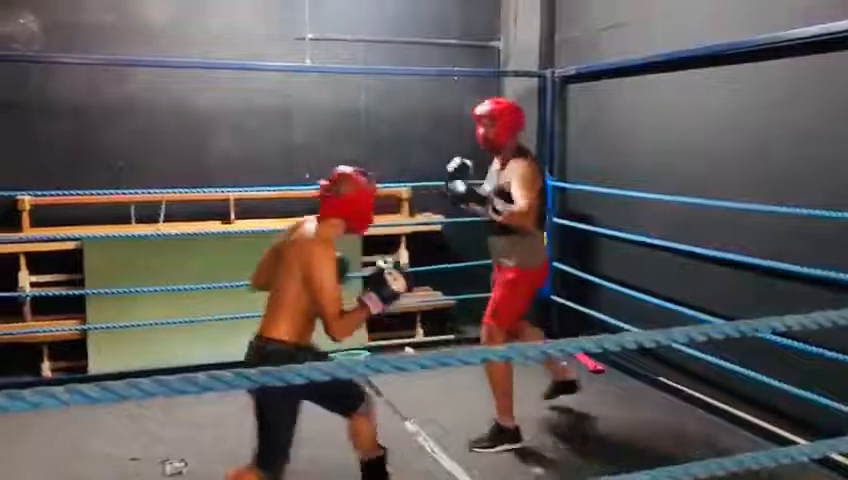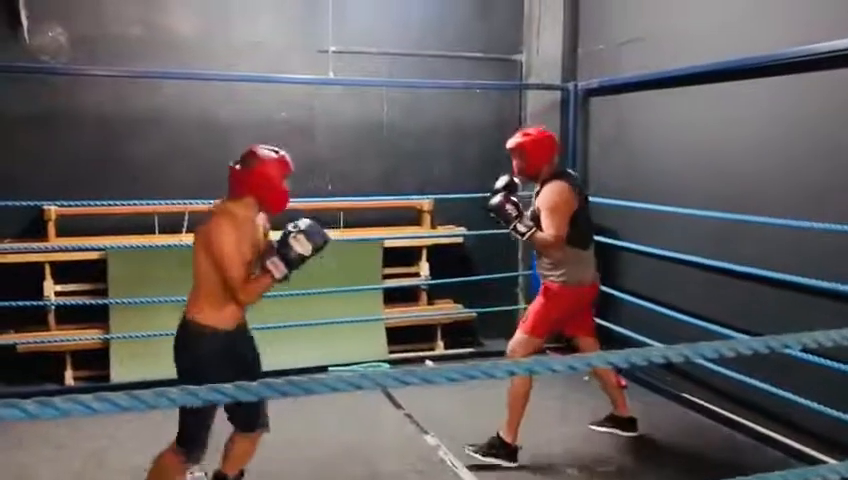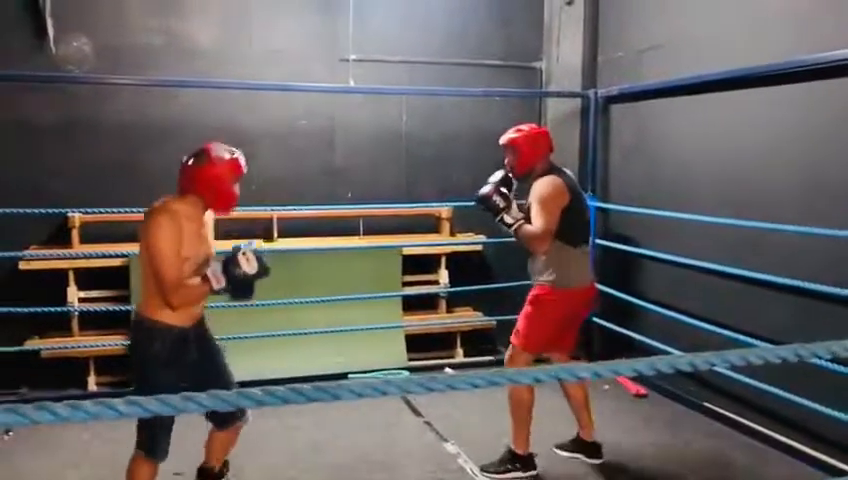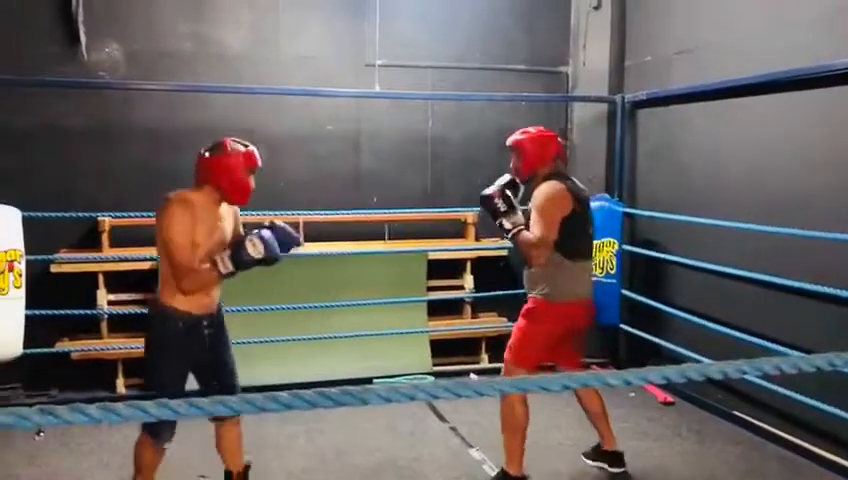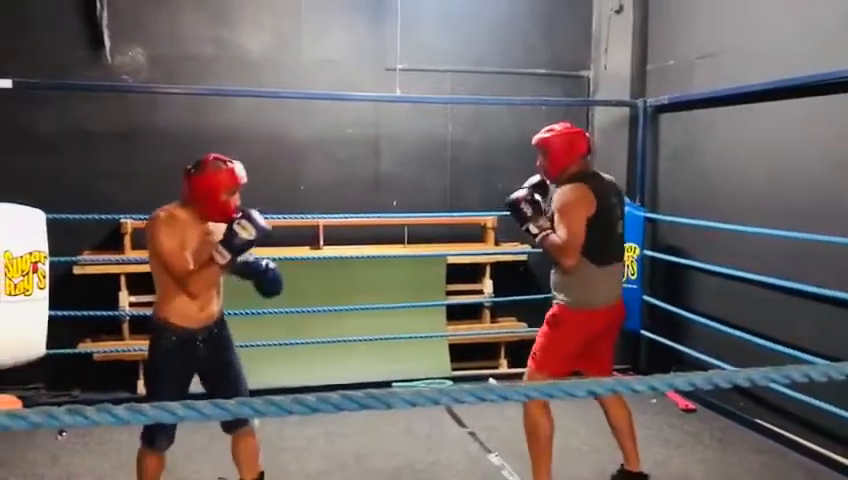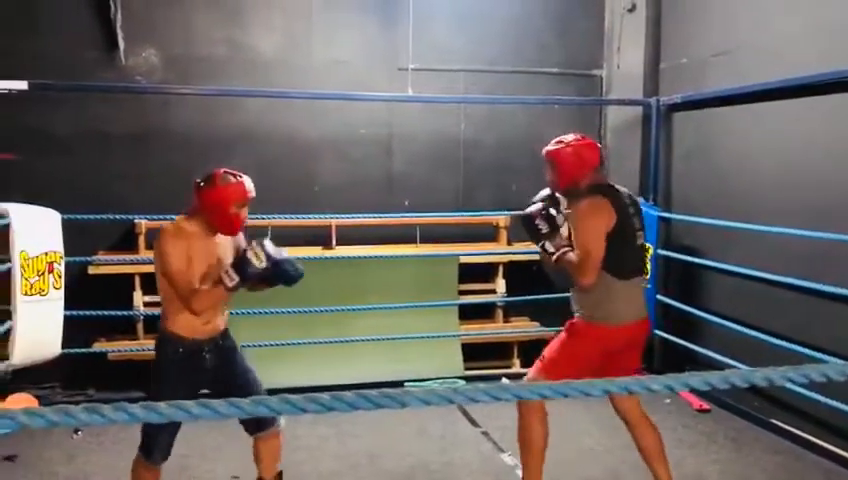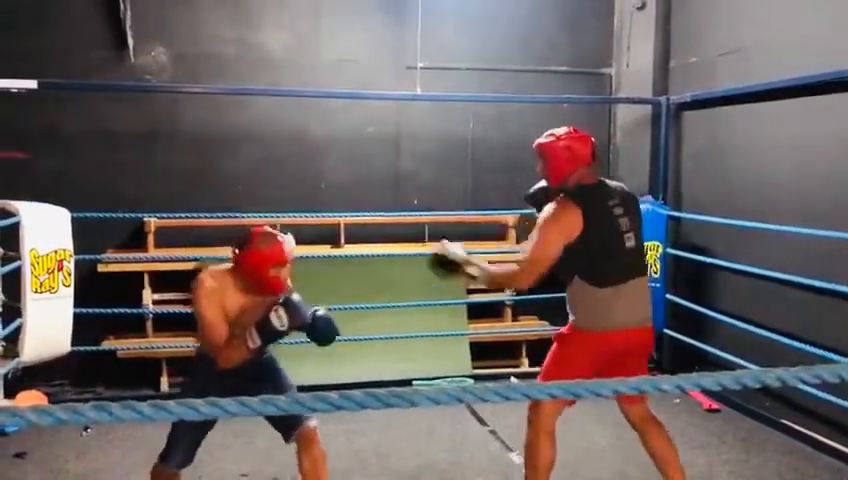
dt=0.5s
person 1, frame 1
left shoulder: (521, 167)
right shoulder: (498, 161)
left elbow: (527, 218)
right elbow: (492, 206)
left wrist: (482, 200)
right wrist: (466, 188)
left hip: (522, 266)
right hip: (510, 262)
left knee: (491, 340)
right knee: (517, 326)
left ankle: (507, 427)
right ankle: (563, 375)
person 1, frame 2
left shoulder: (556, 191)
right shoulder: (559, 182)
left elbow: (552, 245)
right elbow: (545, 229)
left wrist: (515, 219)
right wrist: (512, 203)
left hip: (566, 286)
right hip: (581, 282)
left knee: (518, 353)
right knee: (589, 348)
left ankle: (505, 444)
right ankle: (623, 416)
person 1, frame 3
left shoulder: (547, 185)
right shoulder: (560, 179)
left elbow: (540, 241)
left wrist: (504, 211)
right wrist: (509, 205)
left hip: (557, 290)
right hip: (579, 287)
left knee: (516, 362)
right knee: (559, 360)
right ankle: (587, 441)
person 1, frame 4
left shoulder: (549, 192)
right shoulder: (570, 189)
left elbow: (538, 251)
left wrist: (507, 218)
right wrist: (514, 211)
left hip: (552, 304)
right hip: (577, 301)
left knee: (513, 381)
right knee: (573, 372)
right ankle: (610, 450)
person 1, frame 5
left shoulder: (571, 193)
right shoulder: (607, 186)
left elbow: (568, 256)
left wrist: (535, 222)
right wrist: (545, 209)
left hip: (577, 311)
right hip: (609, 306)
person 1, frame 6
left shoulder: (590, 207)
right shoulder: (624, 199)
left elbow: (585, 274)
left wrist: (550, 242)
right wrist: (561, 224)
left hip: (598, 327)
right hip: (633, 324)
left knee: (531, 400)
right knee: (629, 408)
person 1, frame 7
left shoulder: (564, 211)
right shoulder: (624, 196)
left elbow: (522, 277)
left wrist: (466, 263)
left hip: (594, 334)
right hip: (639, 328)
left knee: (542, 417)
right knee: (640, 415)
person 2, frame 1
left shoulder: (306, 230)
right shoulder: (319, 250)
left elbow: (258, 280)
right elbow: (337, 329)
right wrist: (376, 298)
left hip: (295, 354)
right hip: (278, 360)
left knee: (359, 405)
person 2, frame 2
left shoulder: (257, 218)
right shoulder: (222, 223)
left elbow: (258, 270)
right elbow: (242, 293)
left wrist: (297, 246)
right wrist: (283, 261)
left hip: (236, 335)
right hip: (201, 338)
left knee: (252, 425)
right knee: (190, 447)
person 2, frame 3
left shoulder: (204, 214)
right shoulder: (163, 220)
right elbow: (174, 295)
left wrist: (230, 272)
right wrist: (224, 276)
left hip: (196, 333)
right hip: (157, 340)
left knee: (232, 417)
right knee: (153, 447)
person 2, frame 4
left shoulder: (228, 208)
right shoulder: (178, 209)
left elbow: (237, 247)
right elbow: (187, 280)
left wrist: (268, 240)
right wrist: (234, 260)
left hip: (212, 323)
right hip: (172, 325)
left knee: (229, 412)
right knee: (159, 428)
person 2, frame 5
left shoulder: (221, 219)
right shoulder: (164, 224)
right elbow: (192, 285)
left wrist: (253, 267)
right wrist: (229, 247)
left hip: (215, 334)
right hip: (172, 340)
left knee: (243, 424)
right knee: (157, 438)
person 2, frame 6
left shoulder: (231, 235)
right shoulder: (173, 237)
left elbow: (250, 278)
right elbow: (195, 302)
left wrist: (273, 271)
right wrist: (239, 273)
left hip: (221, 346)
right hip: (178, 352)
left knee: (269, 425)
right knee: (154, 451)
person 2, frame 7
left shoulder: (279, 282)
right shoulder: (209, 286)
left elbow: (293, 312)
right elbow: (223, 357)
left wrist: (311, 319)
right wrist: (262, 332)
left hip: (258, 364)
right hip: (213, 371)
left knee: (306, 432)
